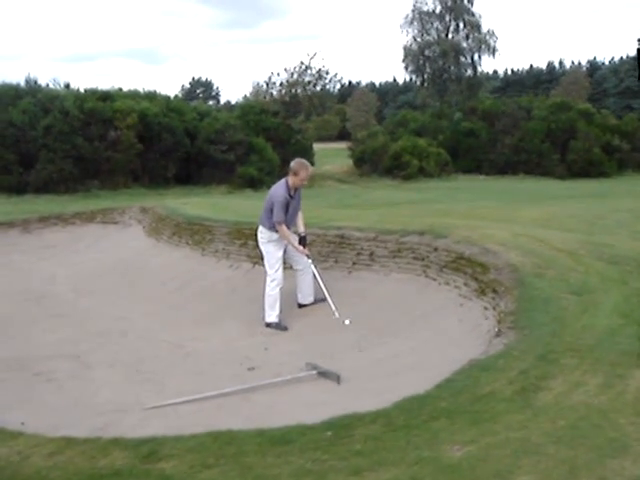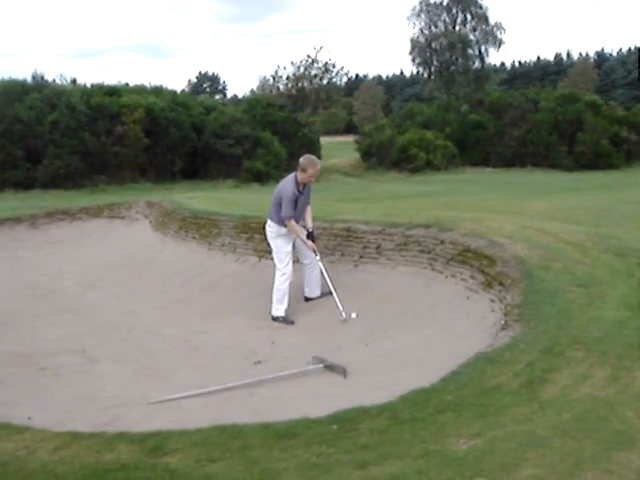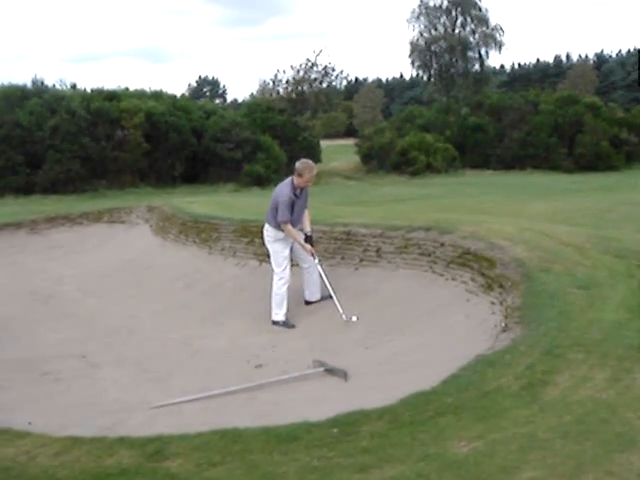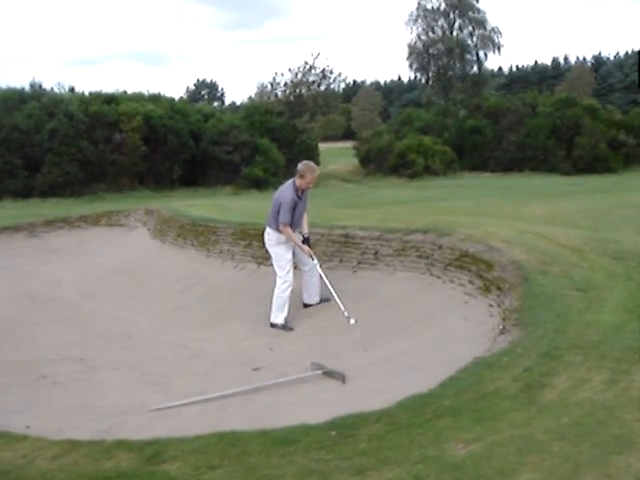
dt=0.5s
person 1, frame 1
left shoulder: (296, 188)
right shoulder: (279, 194)
left elbow: (297, 211)
right elbow: (279, 226)
left wrist: (302, 234)
right wrist: (295, 246)
left hip: (286, 232)
right hip: (270, 236)
left knee: (304, 264)
right knee: (275, 277)
left ankle: (305, 299)
right ankle: (271, 318)
person 1, frame 2
left shoulder: (306, 183)
right shoulder: (288, 190)
left elbow: (307, 206)
right elbow: (288, 221)
left wrist: (310, 230)
right wrist: (305, 241)
left hip: (294, 226)
right hip: (279, 230)
left knee: (312, 258)
right knee: (285, 271)
left ankle: (312, 293)
right ankle: (278, 312)
person 1, frame 3
left shoulder: (303, 187)
right shoulder: (284, 194)
left elbow: (304, 209)
right elbow: (284, 225)
left wrist: (308, 234)
right wrist: (302, 244)
left hip: (293, 230)
right hip: (276, 234)
left knee: (310, 262)
right knee: (282, 275)
left ankle: (312, 296)
right ankle: (278, 317)
person 1, frame 4
left shoulder: (303, 189)
right shoulder: (287, 196)
left elbow: (303, 212)
right elbow: (283, 227)
left wrist: (306, 235)
right wrist: (300, 246)
left hip: (292, 234)
right hip: (277, 237)
left knee: (310, 265)
right knee: (286, 278)
left ankle: (311, 299)
right ankle: (277, 319)
